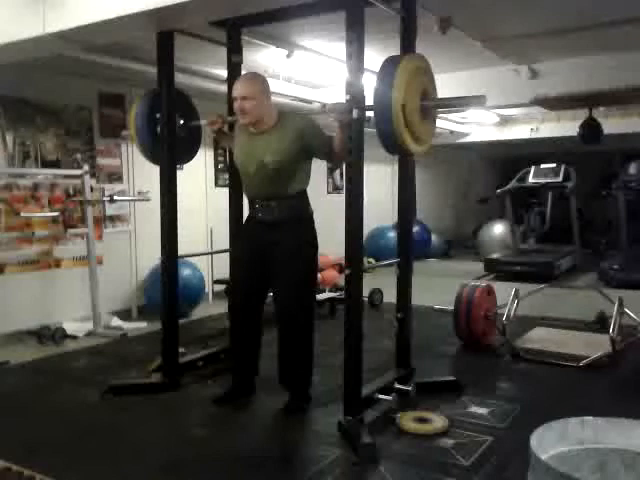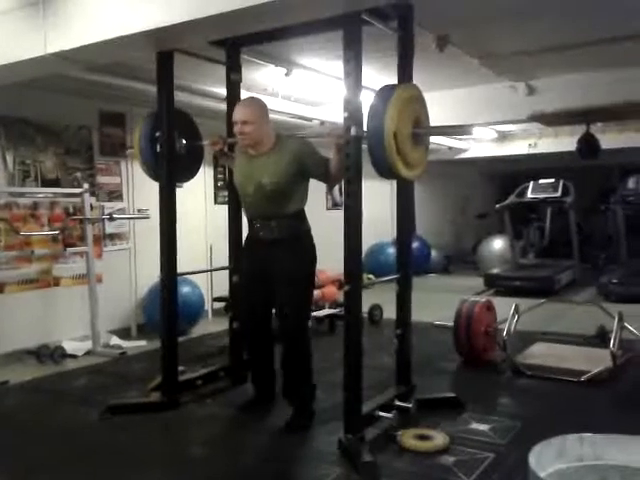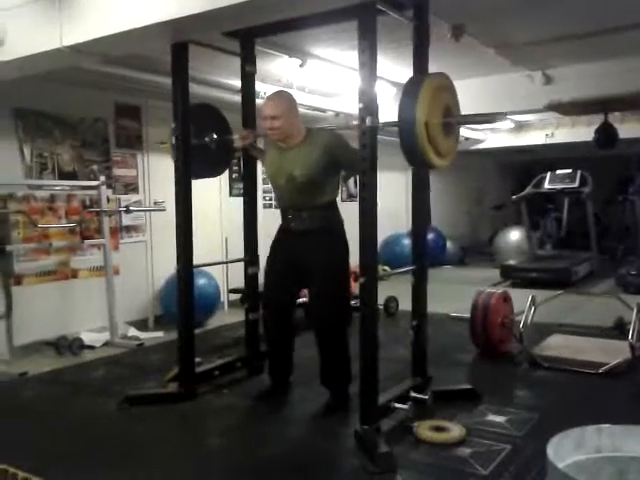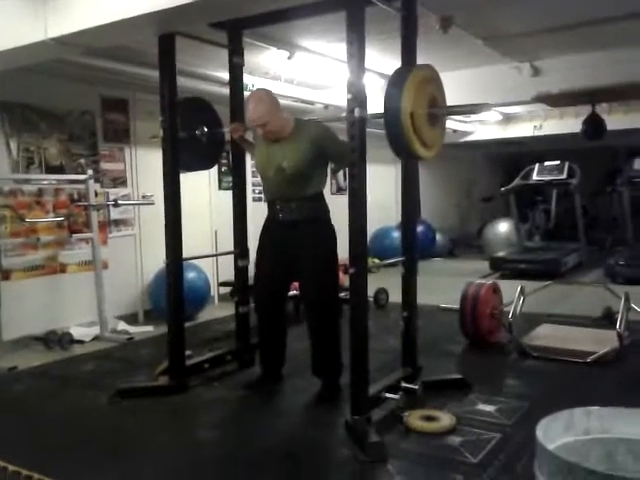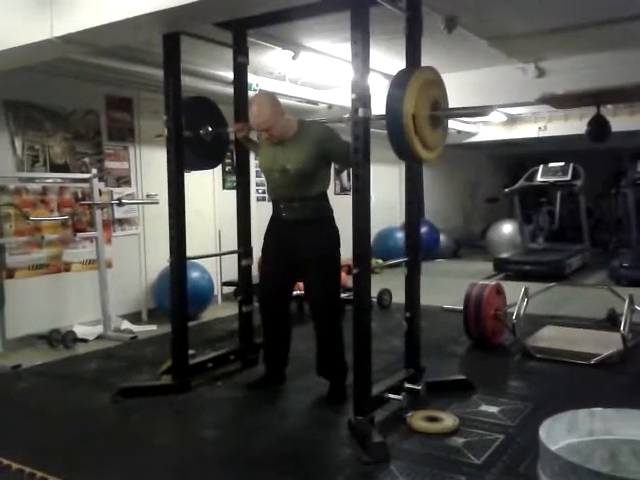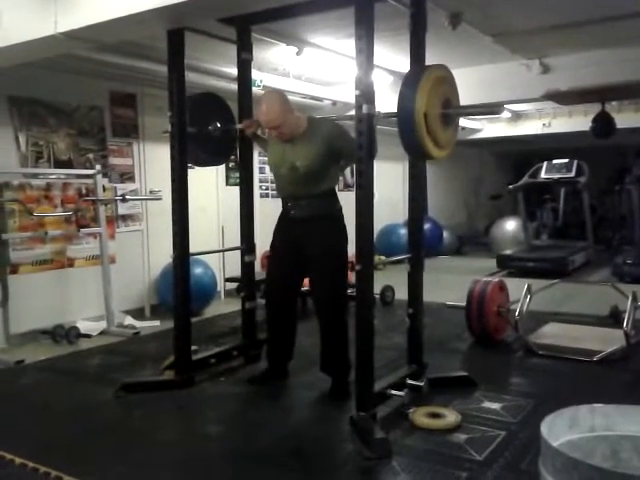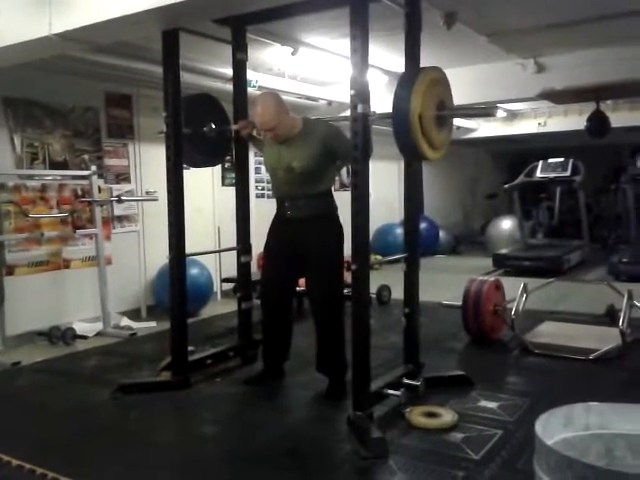
dt=0.5s
person 1, frame 1
left shoulder: (299, 127)
right shoulder: (240, 129)
left elbow: (336, 157)
left wrist: (343, 127)
right wrist: (220, 135)
left hip: (292, 225)
right hip: (255, 224)
left knee: (293, 312)
right knee: (242, 307)
left ankle: (298, 390)
right ankle: (242, 383)
person 1, frame 2
left shoulder: (295, 149)
right shoulder: (240, 151)
left elbow: (331, 177)
left wrist: (339, 151)
right wrist: (222, 154)
left hip: (291, 243)
right hip: (256, 242)
left knee: (292, 325)
right knee: (252, 322)
left ankle: (301, 404)
right ankle: (263, 391)
person 1, frame 3
left shoulder: (326, 142)
right shoulder: (271, 145)
left elbow: (359, 167)
right wrist: (251, 148)
left hip: (324, 234)
right hip: (287, 233)
left knee: (328, 317)
right knee: (274, 310)
left ankle: (338, 389)
right ankle: (279, 380)
person 1, frame 4
left shoulder: (314, 134)
right shoulder: (260, 137)
left elbow: (348, 159)
right wrist: (241, 141)
left hip: (311, 224)
right hip: (275, 225)
left knee: (320, 305)
right knee: (266, 300)
left ankle: (330, 378)
right ankle: (271, 370)
person 1, frame 5
left shoulder: (317, 134)
right shoulder: (265, 139)
left elbow: (352, 159)
right wrist: (245, 140)
left hip: (315, 224)
right hip: (280, 224)
left knee: (324, 305)
right knee: (270, 300)
left ankle: (336, 378)
right ankle: (274, 370)
person 1, frame 6
left shoulder: (327, 132)
right shoulder: (273, 136)
left elbow: (361, 154)
right wrist: (253, 136)
left hip: (323, 220)
right hip: (288, 220)
left knee: (329, 301)
right knee: (277, 296)
left ankle: (339, 375)
right ankle: (277, 365)
person 1, frame 7
left shoulder: (322, 133)
right shoulder: (269, 137)
left wrist: (330, 170)
right wrist: (249, 137)
left hip: (319, 221)
right hip: (284, 221)
left knee: (325, 301)
right knee: (272, 296)
left ankle: (335, 375)
right ankle: (273, 365)
